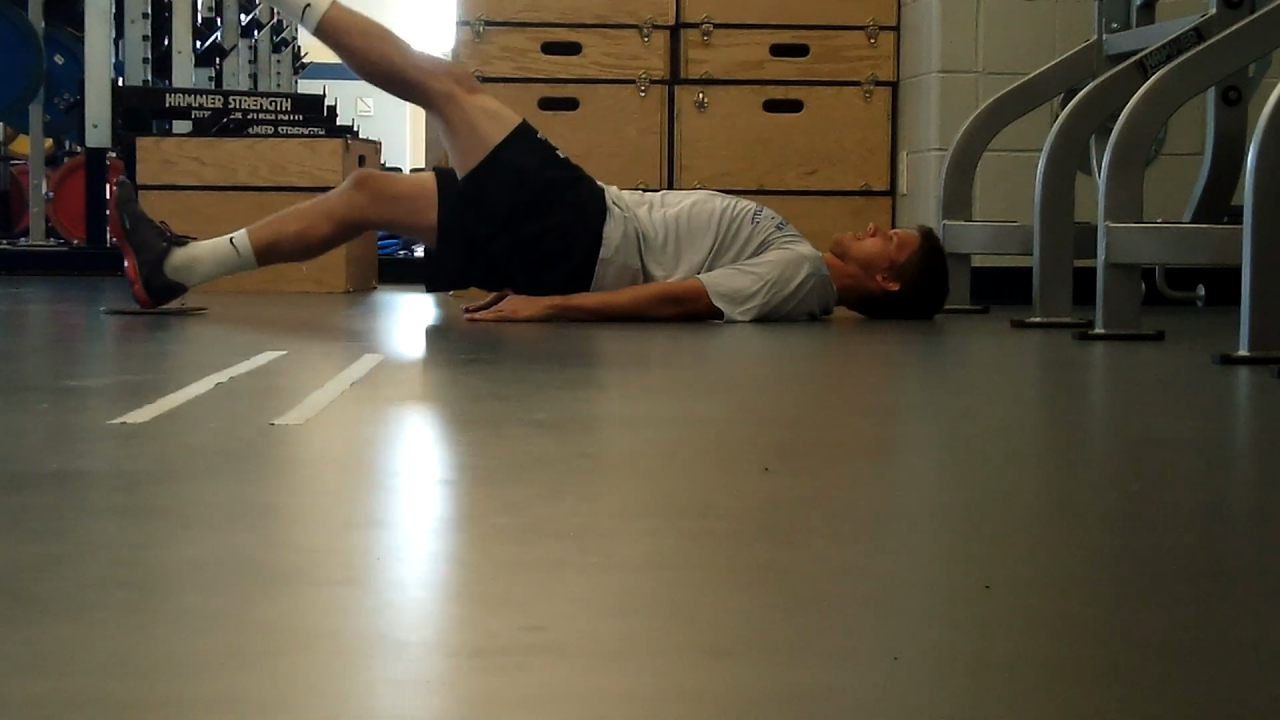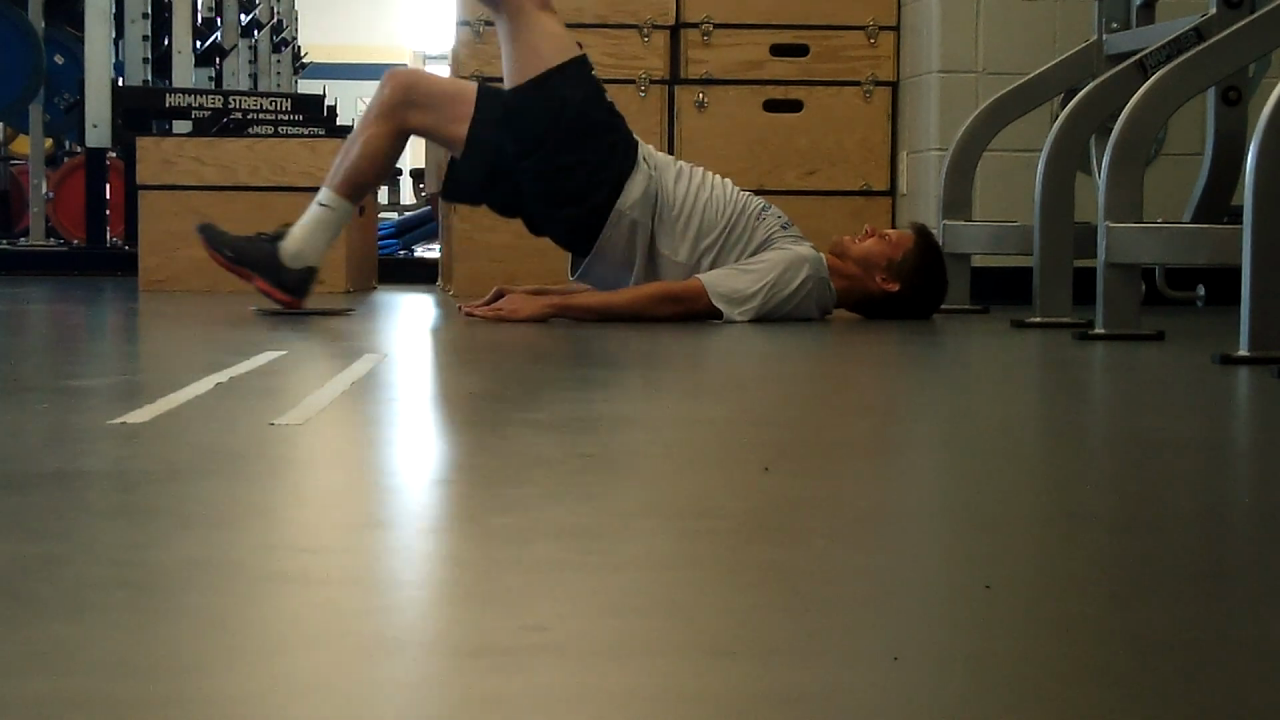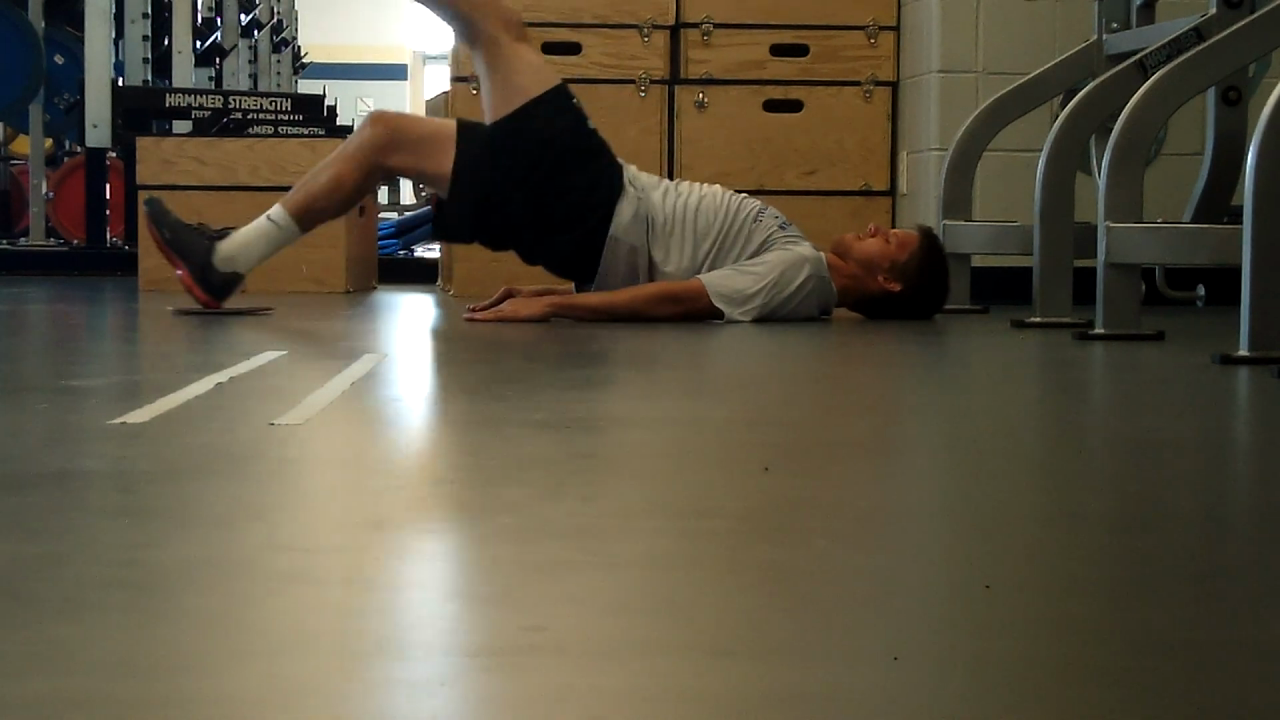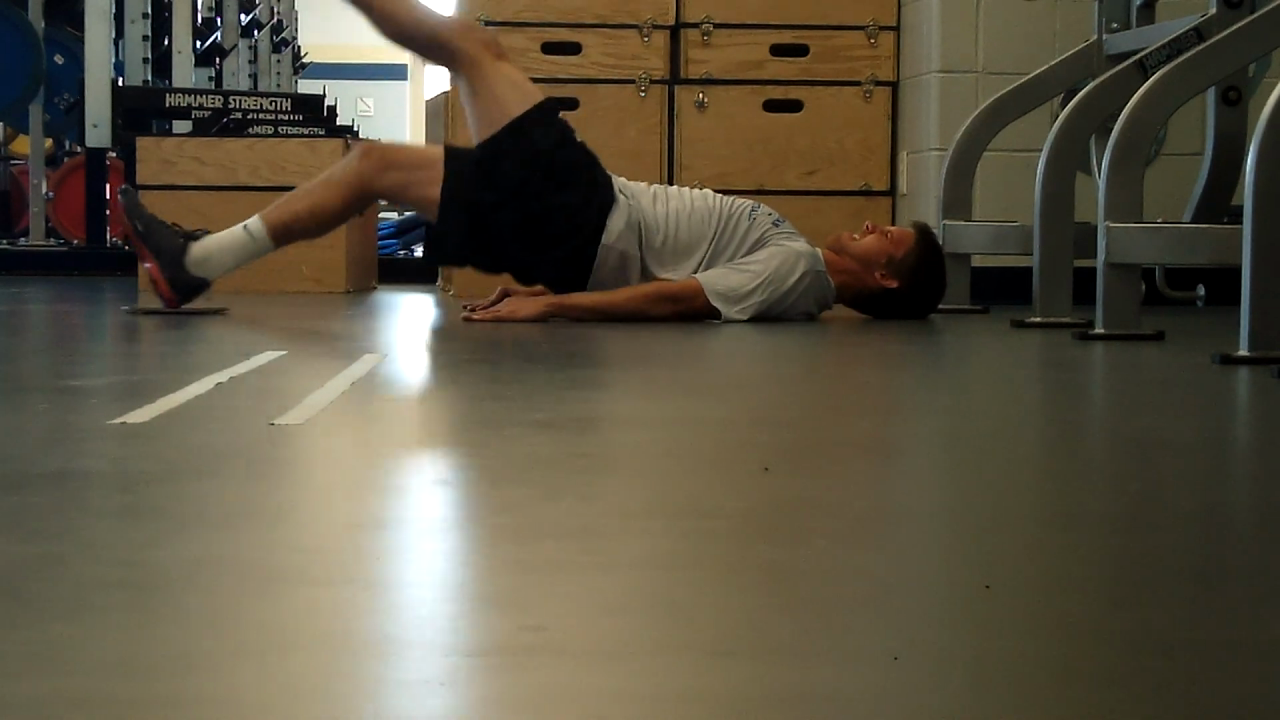
dt=0.7s
person 1, frame 1
left shoulder: (799, 274)
right shoulder: (793, 267)
left elbow: (677, 299)
left wrist: (547, 305)
left hip: (586, 241)
right hip: (594, 229)
left knee: (448, 83)
right knee: (365, 194)
right ankle: (177, 268)
person 1, frame 2
left shoulder: (799, 275)
right shoulder: (799, 267)
left elbow: (678, 301)
left wrist: (551, 305)
left hip: (605, 184)
right hip: (601, 190)
right knee: (401, 92)
right ankle: (298, 257)
person 1, frame 3
left shoulder: (801, 274)
right shoulder: (796, 269)
left elbow: (679, 300)
left wrist: (550, 305)
right wrist: (556, 288)
left hip: (596, 214)
right hip: (599, 217)
right knee: (384, 133)
right ankle: (229, 261)
person 1, frame 4
left shoulder: (797, 272)
right shoulder: (792, 265)
left elbow: (677, 299)
left wrist: (550, 305)
right wrist: (544, 284)
left hip: (586, 228)
right hip: (588, 234)
right knee: (374, 166)
right ankle: (200, 262)
